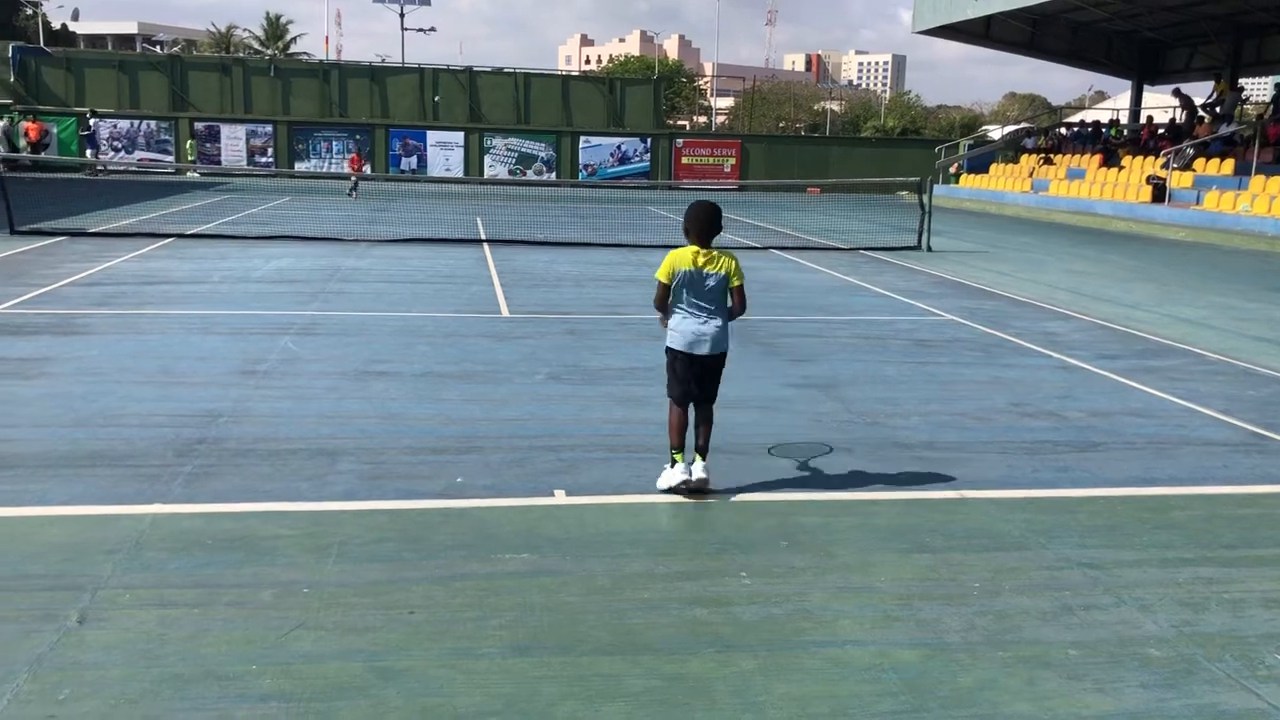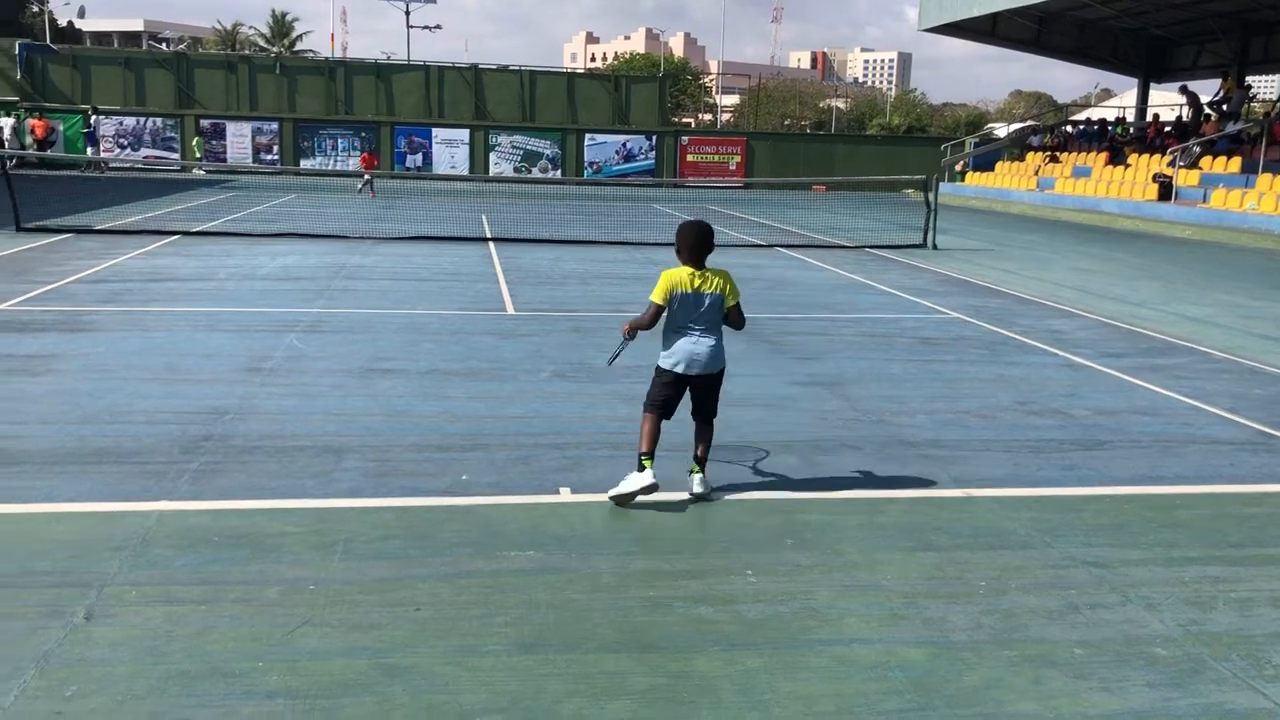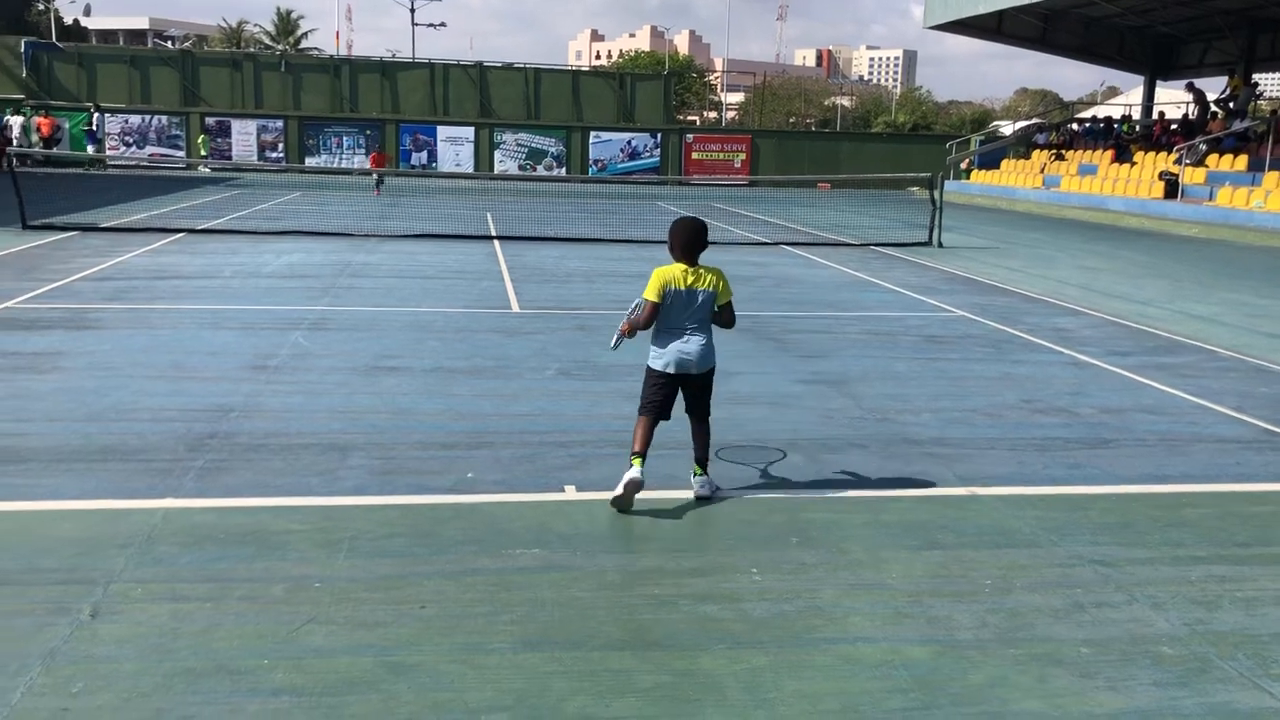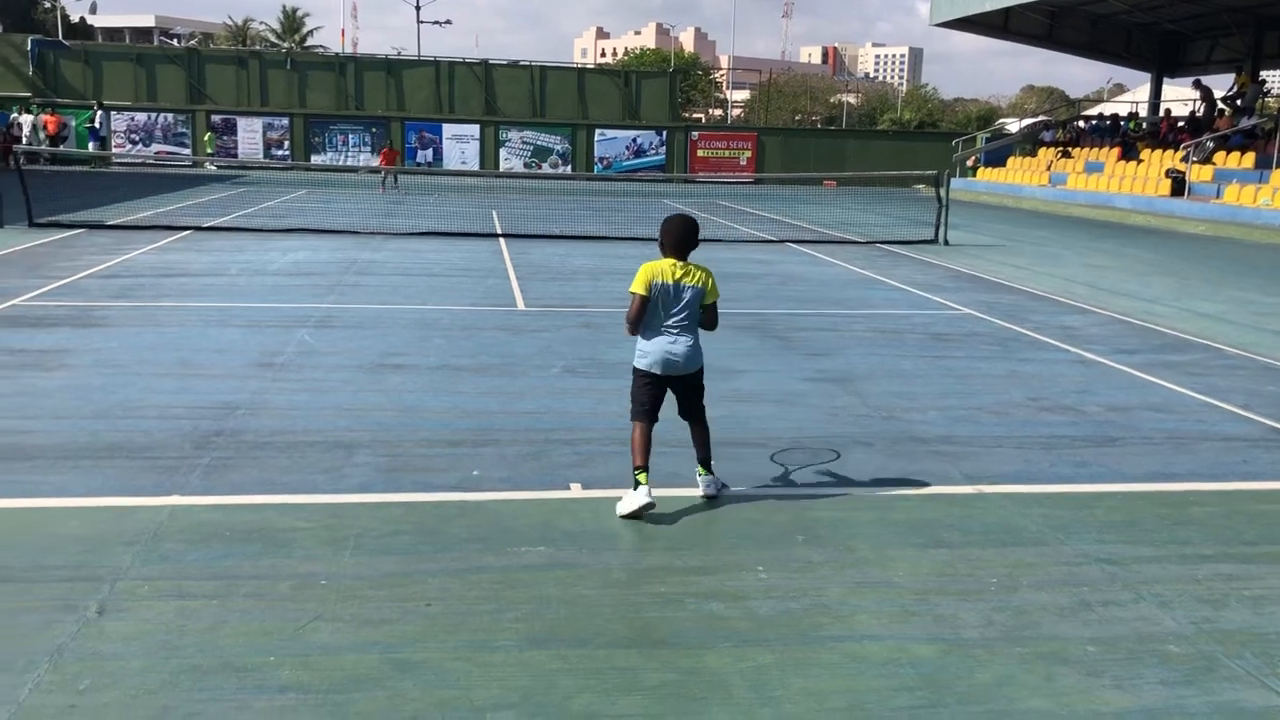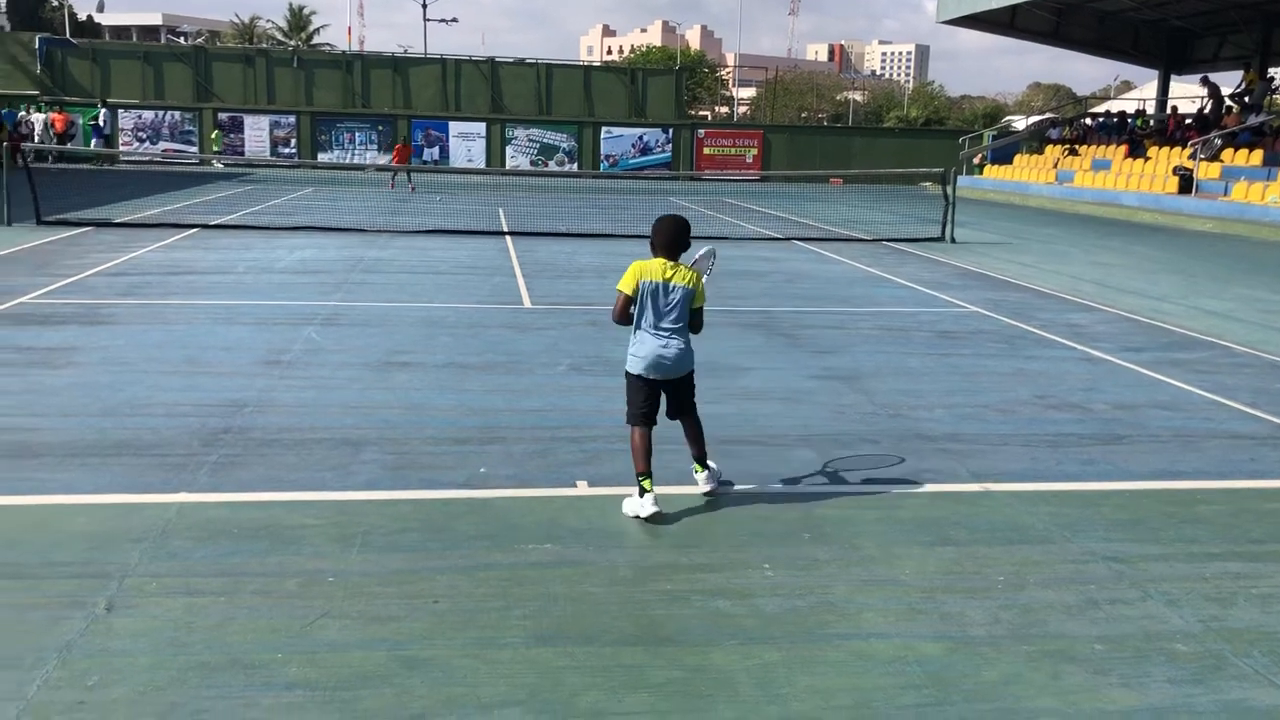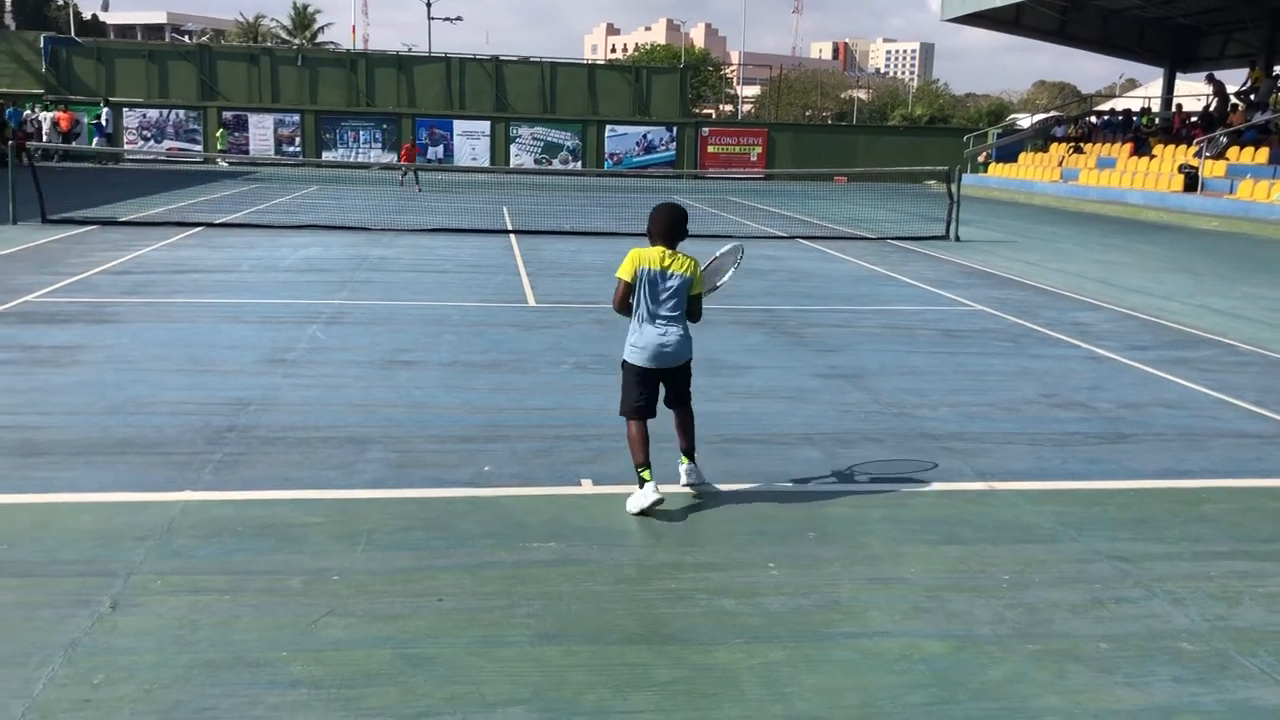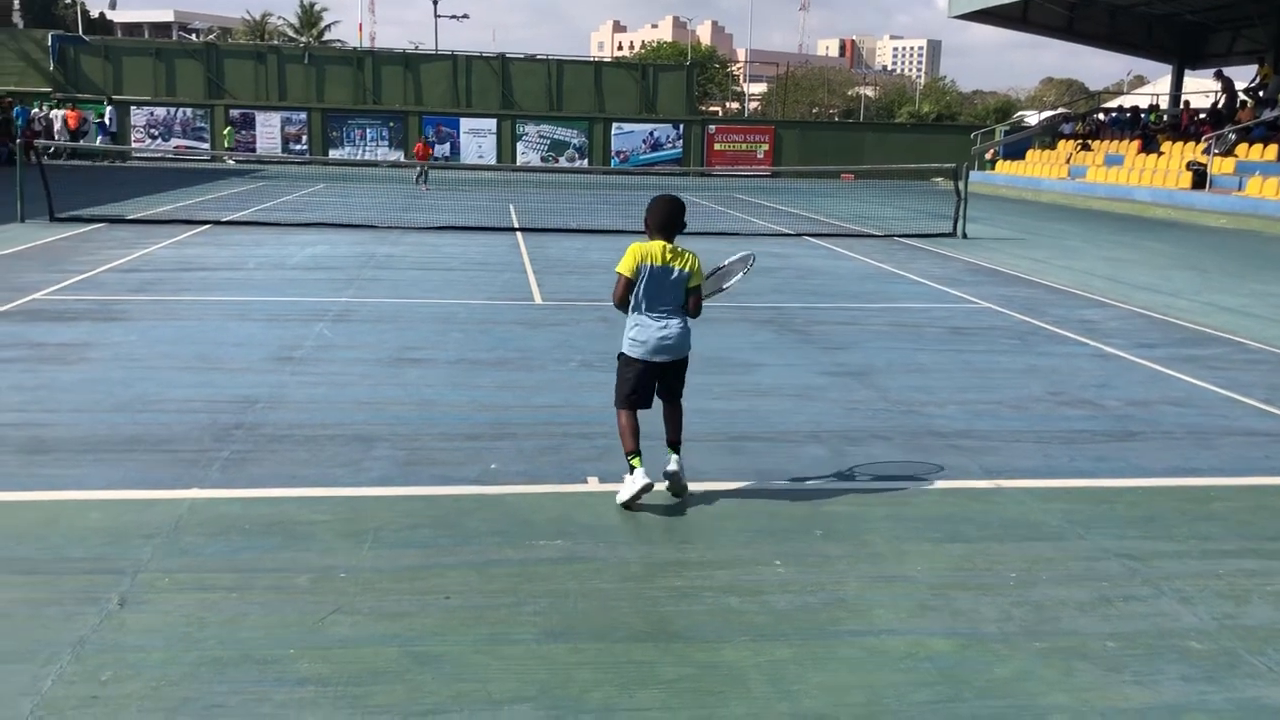
dt=0.1s
person 1, frame 1
left shoulder: (674, 259)
right shoulder: (729, 262)
left elbow: (660, 302)
right elbow: (740, 307)
left wrist: (667, 315)
left hip: (682, 340)
right hip: (715, 342)
left knee: (679, 402)
right knee: (704, 404)
left ankle: (677, 465)
right ankle: (700, 464)
person 1, frame 2
left shoulder: (669, 279)
right shoulder: (723, 280)
left elbow: (649, 320)
right elbow: (738, 322)
left wrist: (632, 326)
left hip: (674, 359)
right hip: (710, 362)
left knee: (652, 412)
right knee: (704, 419)
left ankle: (645, 471)
right ankle: (698, 475)
person 1, frame 3
left shoulder: (662, 276)
right shoulder: (715, 278)
left elbow: (646, 321)
right elbow: (728, 321)
left wrist: (629, 325)
left hip: (665, 359)
right hip: (701, 360)
left knee: (647, 415)
right knee: (700, 418)
left ankle: (636, 469)
right ankle: (701, 477)
person 1, frame 4
left shoulder: (649, 271)
right shoulder: (703, 277)
left elbow: (632, 317)
right elbow: (710, 323)
left wrist: (637, 327)
left hip: (650, 358)
right hip: (687, 359)
left knee: (641, 421)
right knee: (696, 417)
left ankle: (641, 487)
right ankle: (706, 477)
person 1, frame 5
left shoulder: (638, 270)
right shoulder: (692, 278)
left elbow: (618, 315)
right elbow: (695, 325)
left hip: (643, 361)
right hip: (679, 361)
left knee: (640, 424)
right knee: (688, 415)
left ankle: (645, 494)
right ankle: (704, 471)
person 1, frame 6
left shoulder: (637, 257)
right shoulder: (691, 266)
left elbow: (619, 303)
right elbow: (694, 315)
left hip: (641, 351)
right hip: (677, 351)
left knee: (635, 417)
right knee: (682, 407)
left ankle: (647, 484)
right ankle: (689, 466)
person 1, frame 7
left shoulder: (637, 252)
right shoulder: (689, 260)
left elbow: (619, 299)
right elbow: (694, 309)
left hip: (639, 344)
right hip: (676, 343)
left knee: (626, 406)
right knee: (672, 400)
left ankle: (636, 471)
right ankle: (674, 459)
